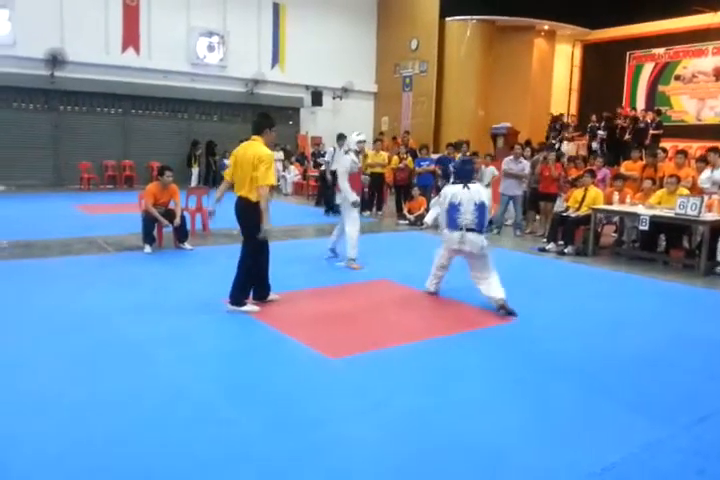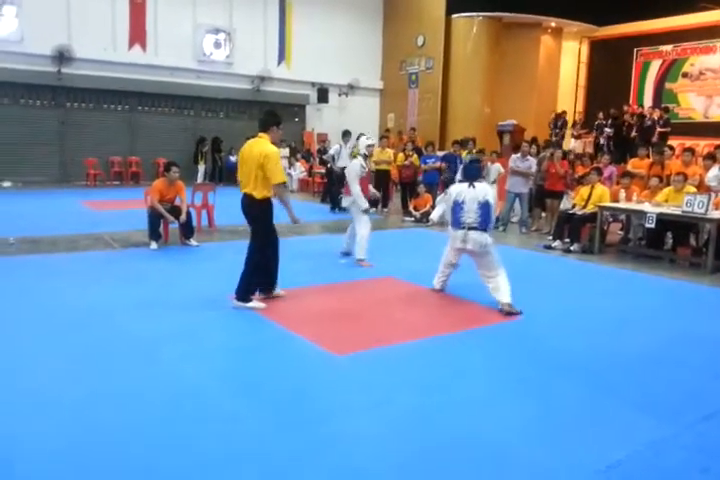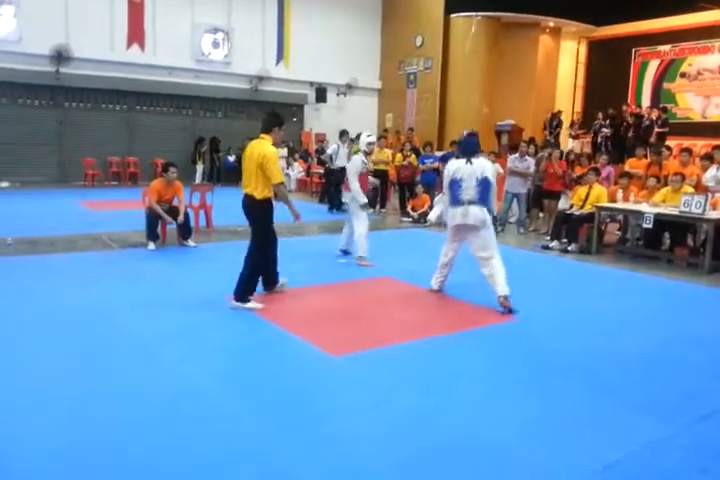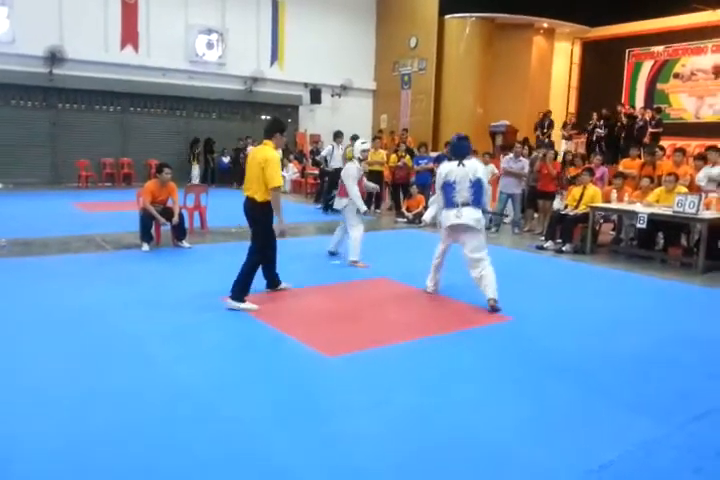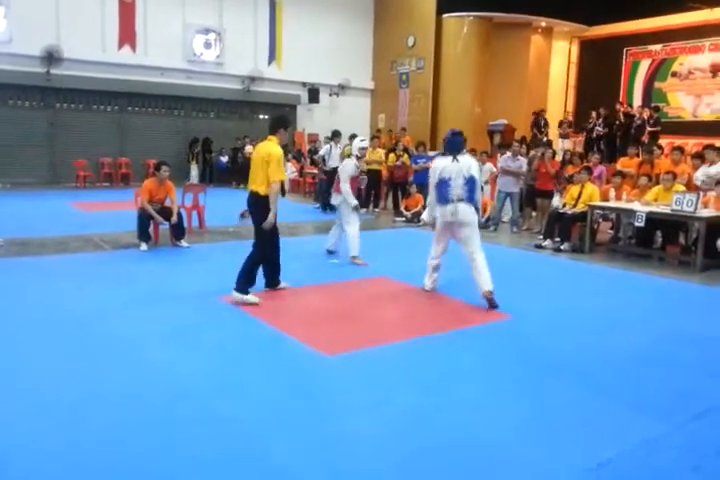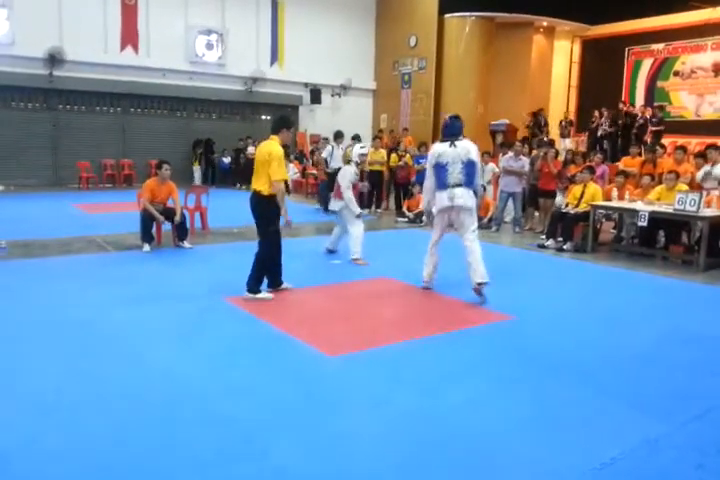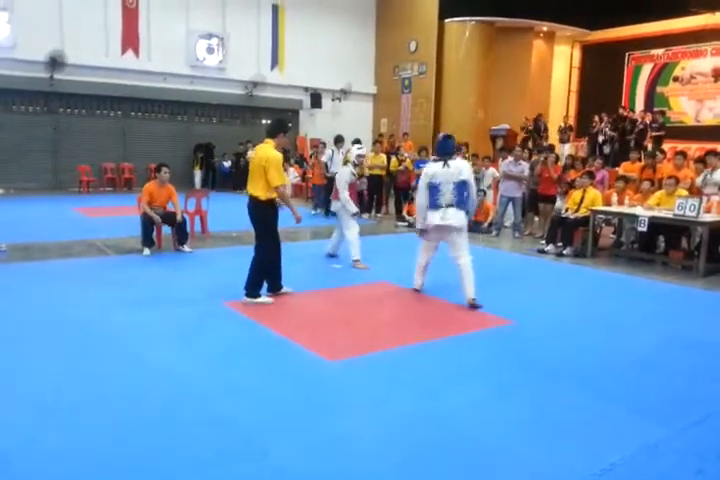
dt=0.2s
person 1, frame 1
left shoulder: (240, 149)
right shoulder: (264, 153)
left elbow: (227, 180)
right elbow: (264, 189)
left wrist: (214, 204)
right wrist: (265, 220)
left hip: (241, 203)
right hip: (253, 207)
left knee: (259, 250)
right knee: (252, 253)
left ankle: (261, 293)
right ankle: (237, 300)
person 1, frame 2
left shoulder: (247, 146)
right shoulder: (270, 151)
right elbow: (278, 186)
right wrist: (290, 212)
left hip: (248, 200)
right hip: (260, 204)
left knee: (270, 243)
right knee: (258, 249)
left ankle: (266, 288)
right ankle: (242, 296)
person 1, frame 3
left shoulder: (252, 146)
right shoulder: (269, 151)
right elbow: (278, 185)
left wrist: (272, 196)
right wrist: (292, 208)
left hip: (250, 200)
right hip: (260, 204)
left knee: (269, 242)
right knee: (257, 250)
left ankle: (271, 282)
right ankle: (241, 297)
person 1, frame 4
left shoulder: (255, 151)
right shoulder: (272, 156)
right elbow: (274, 190)
right wrist: (280, 220)
left hip: (251, 203)
right hip: (261, 206)
left knee: (268, 245)
right knee: (257, 252)
left ankle: (273, 282)
right ankle: (236, 297)
person 1, frame 5
left shoulder: (261, 146)
right shoulder: (276, 151)
right elbow: (274, 185)
left wrist: (249, 206)
right wrist: (272, 212)
left hip: (255, 197)
right hip: (263, 200)
left knee: (271, 241)
right knee: (262, 245)
left ankle: (273, 281)
right ankle: (241, 289)
person 1, frame 6
left shoulder: (264, 145)
right shoulder: (276, 150)
right elbow: (278, 184)
right wrist: (284, 211)
left hip: (258, 197)
right hip: (266, 200)
left knee: (273, 242)
right knee: (267, 245)
left ankle: (275, 282)
right ankle: (252, 289)
person 1, frame 7
left shoulder: (259, 149)
right shoulder: (273, 155)
right elbow: (280, 189)
left wrist: (275, 201)
right wrist: (294, 211)
left hip: (255, 202)
right hip: (264, 205)
left knee: (272, 246)
right knee: (264, 249)
left ankle: (275, 286)
right ankle: (252, 293)
person 2, frame 1
left shoulder: (447, 190)
right shoulder: (483, 191)
left elbow: (442, 217)
right elbow: (485, 218)
left hip: (453, 237)
right hip: (475, 239)
left knee: (441, 262)
right knee: (486, 275)
left ankle: (432, 287)
right ankle: (500, 299)
person 2, frame 2
left shoulder: (453, 189)
right shoulder: (488, 190)
left elbow: (448, 215)
right elbow: (490, 217)
left hip: (458, 235)
right hip: (479, 237)
left knee: (449, 260)
right knee: (495, 273)
left ankle: (438, 285)
right ankle: (506, 304)
person 2, frame 3
left shoulder: (451, 165)
right shoulder: (486, 165)
left elbow: (446, 194)
right elbow: (492, 193)
left wrist: (448, 215)
right wrist: (488, 212)
left hip: (456, 215)
right hip: (478, 215)
left knee: (448, 252)
right knee: (490, 257)
left ankle: (437, 284)
right ankle: (503, 296)
person 2, frame 4
left shoulder: (444, 168)
right shoulder: (477, 166)
left elbow: (439, 197)
right elbow: (484, 194)
left wrist: (442, 218)
right wrist: (483, 212)
left hip: (450, 217)
right hip: (472, 216)
left knee: (439, 255)
right knee: (479, 260)
left ankle: (431, 286)
right ankle: (491, 298)
person 2, frame 5
left shoulder: (437, 163)
right shoulder: (471, 162)
left elbow: (432, 194)
right elbow: (477, 191)
left wrist: (430, 217)
right wrist: (476, 212)
left hip: (444, 212)
right hip: (466, 211)
left knee: (437, 250)
right knee: (475, 253)
left ankle: (430, 284)
right ankle: (487, 291)
person 2, frame 6
left shoulder: (436, 149)
right shoulder: (470, 147)
left elbow: (429, 180)
right elbow: (478, 177)
left wrist: (426, 206)
right wrist: (476, 197)
left hip: (442, 199)
right hip: (464, 197)
left knee: (435, 240)
right knee: (470, 239)
left ankle: (427, 281)
right ankle: (479, 282)
person 2, frame 7
left shoulder: (429, 169)
right shoulder: (464, 166)
left elbow: (421, 199)
right elbow: (472, 195)
left wrist: (420, 224)
right wrist: (468, 214)
left hip: (434, 217)
right hip: (456, 216)
left knee: (426, 251)
right knee: (462, 257)
left ankle: (417, 284)
right ankle: (470, 297)
person 3, frame 1
left shoulder: (357, 158)
right shoulder: (347, 158)
right elbow: (342, 181)
left wrist: (362, 179)
right wrist: (352, 198)
left hip: (353, 195)
right hip: (347, 196)
left knee: (344, 223)
right knee: (353, 225)
left ankle: (333, 247)
right ankle: (351, 258)
person 3, frame 2
left shoulder: (364, 162)
right shoulder: (355, 164)
right elbow: (354, 187)
left wrist: (372, 191)
right wrist: (364, 204)
left hip: (359, 199)
right hip: (354, 199)
left knee: (355, 225)
right knee: (364, 226)
left ankle: (347, 250)
right ankle: (360, 258)
person 3, frame 3
left shoulder: (364, 159)
right shoulder: (357, 160)
right elbow: (353, 182)
right wrist: (363, 199)
left hip: (356, 196)
right hip: (354, 196)
left knee: (352, 222)
right knee: (361, 224)
left ankle: (344, 248)
right ankle: (360, 256)
person 3, frame 4
left shoulder: (358, 166)
right shoulder: (352, 168)
left elbow: (362, 183)
right elbow: (352, 189)
left wrist: (372, 186)
right wrist: (362, 207)
left hip: (348, 201)
right hip: (347, 201)
left knee: (345, 226)
right knee: (356, 229)
left ankle: (333, 249)
right ankle: (354, 259)
person 3, frame 5
left shoulder: (355, 163)
right shoulder: (349, 164)
right elbow: (344, 186)
left wrist: (360, 180)
right wrist: (354, 202)
left hip: (343, 198)
right hip: (343, 198)
left knee: (341, 223)
right knee: (352, 224)
left ankle: (331, 247)
right ankle: (354, 255)
person 3, frame 6
left shoulder: (355, 169)
right shoulder: (348, 170)
right elbow: (347, 193)
left wrist: (361, 187)
right wrist: (357, 210)
left hip: (343, 203)
right hip: (343, 203)
left knee: (342, 225)
right knee: (357, 227)
left ankle: (331, 247)
right ankle: (356, 257)
person 3, frame 7
left shoulder: (352, 170)
right shoulder: (345, 171)
right elbow: (343, 193)
right wrist: (353, 209)
left hip: (345, 205)
right hip: (343, 205)
left knee: (341, 229)
right knee: (352, 230)
left ankle: (331, 251)
right ankle: (356, 260)
